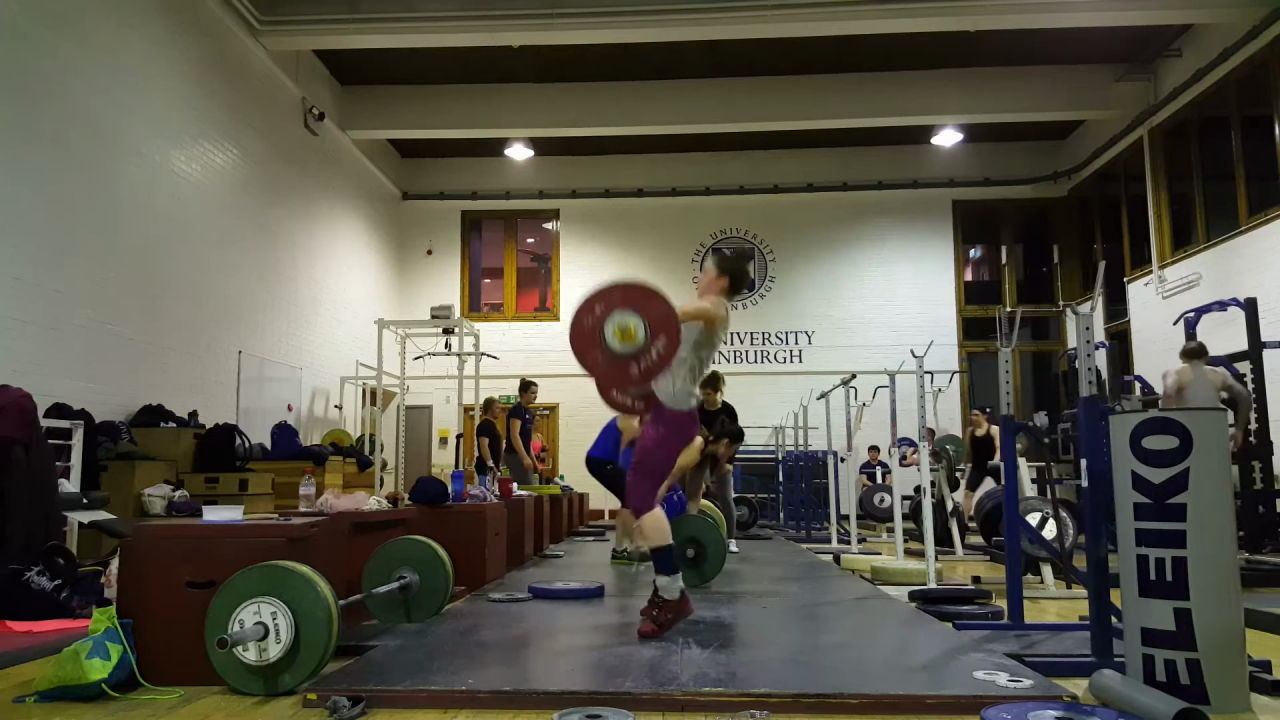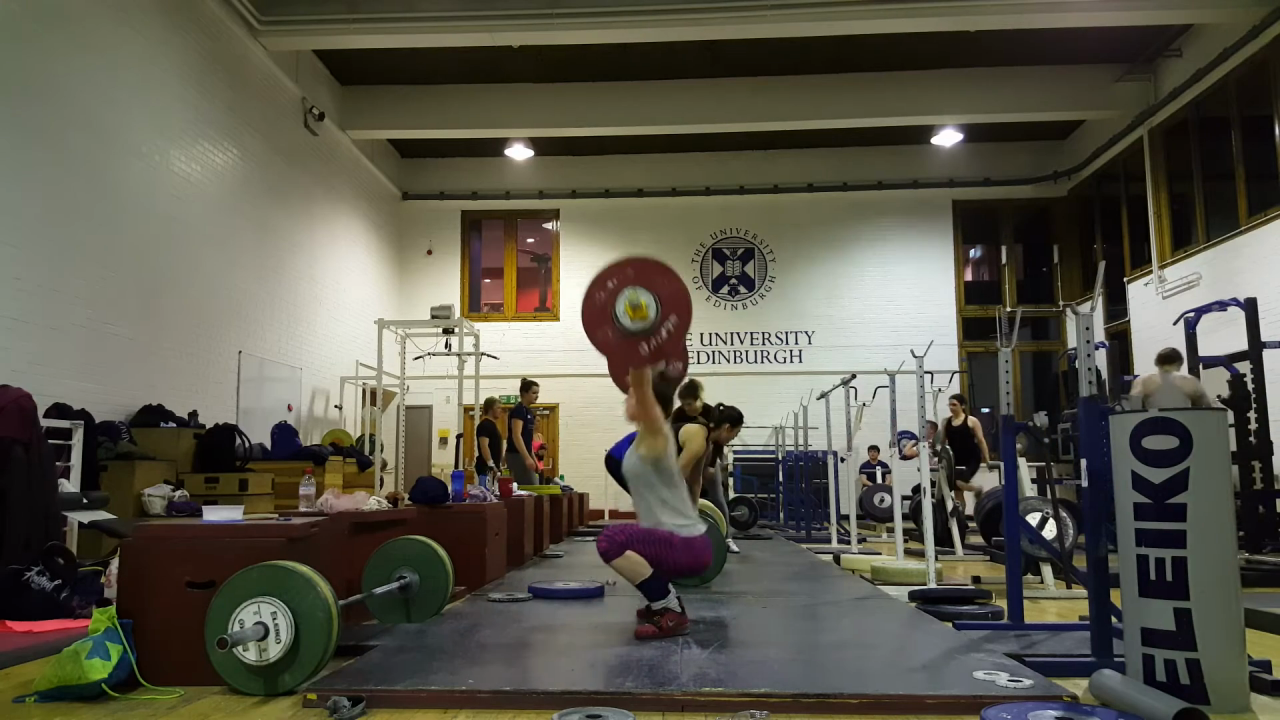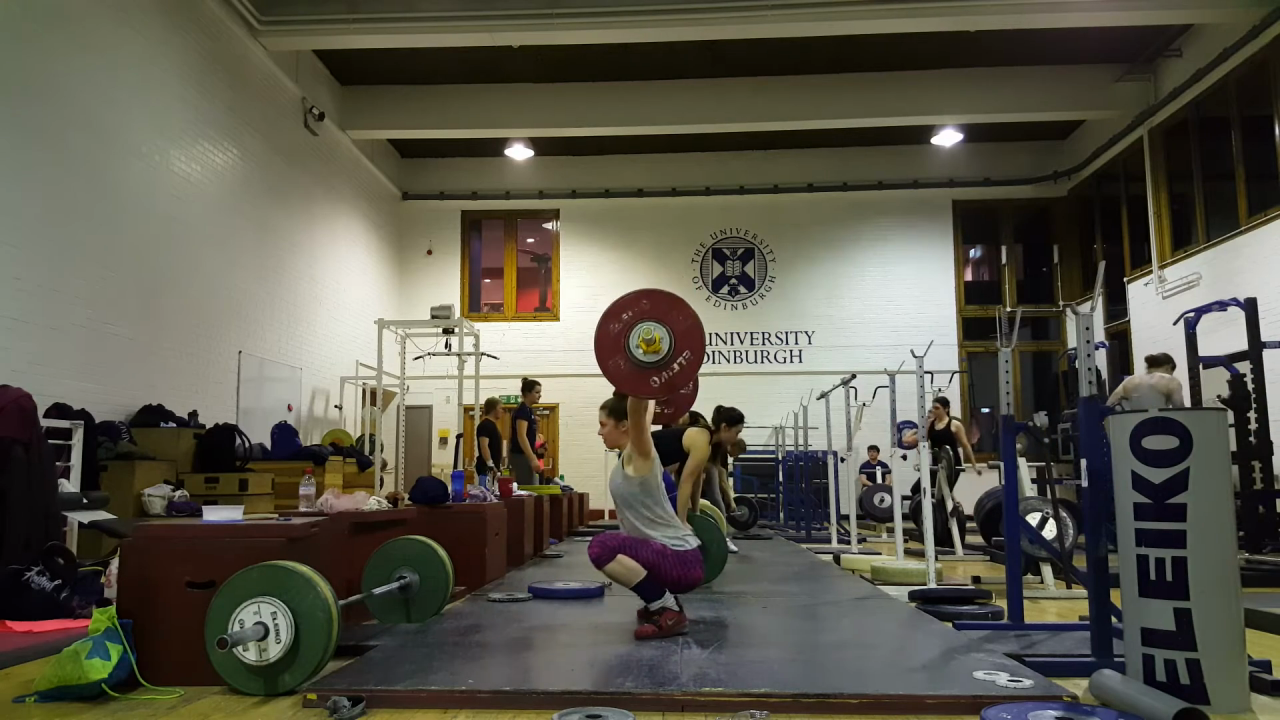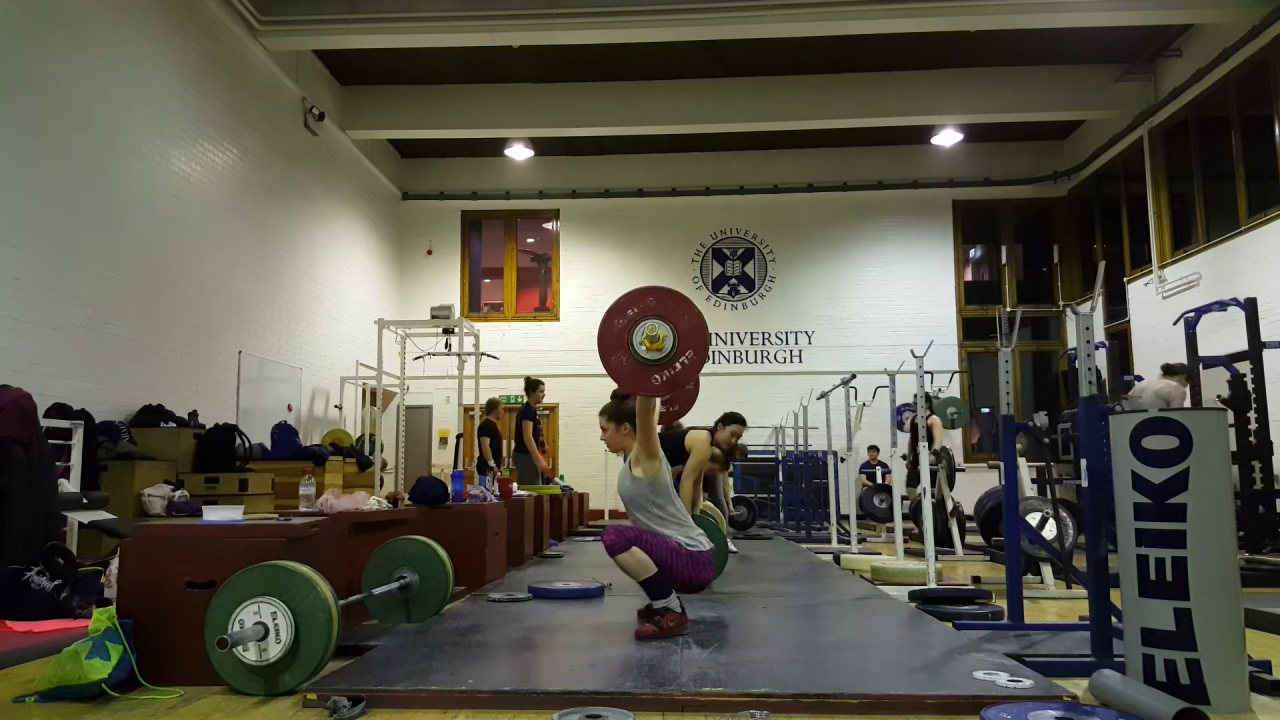
dt=0.3s
person 1, frame 1
left shoulder: (714, 310)
right shoulder: (707, 311)
left elbow: (685, 311)
left hip: (673, 414)
right hip: (667, 413)
left knee: (640, 498)
right knee: (643, 497)
left ankle: (672, 597)
right ankle: (666, 590)
person 1, frame 2
left shoulder: (654, 433)
right shoulder: (647, 435)
left elbow: (643, 385)
right elbow: (642, 387)
left hip: (689, 546)
right hip: (679, 540)
left knee: (610, 542)
right knee: (619, 544)
left ankle: (670, 612)
right ankle: (664, 601)
person 1, frame 3
left shoulder: (638, 455)
right shoulder: (632, 457)
left elbow: (638, 412)
right elbow: (645, 410)
left hip: (680, 560)
right hip: (674, 555)
left knee: (601, 548)
right knee: (610, 547)
left ankle: (668, 611)
right ankle: (663, 601)
person 1, frame 4
left shoulder: (645, 457)
right shoulder: (638, 457)
left elbow: (646, 414)
right elbow: (649, 414)
left hip: (692, 561)
right hip: (684, 555)
left knee: (614, 537)
right knee: (621, 540)
left ankle: (671, 613)
right ankle: (665, 602)
